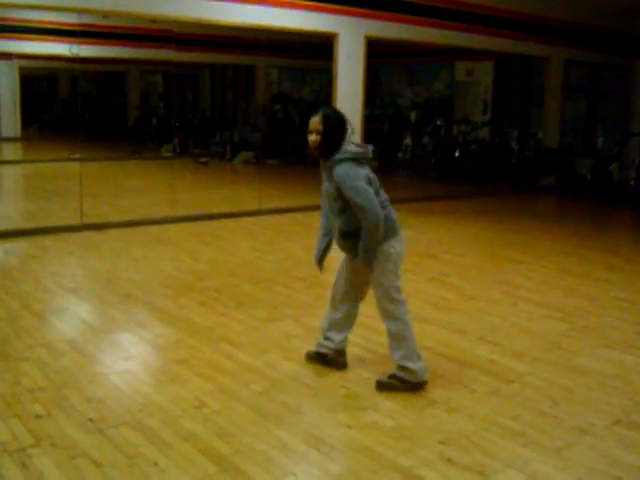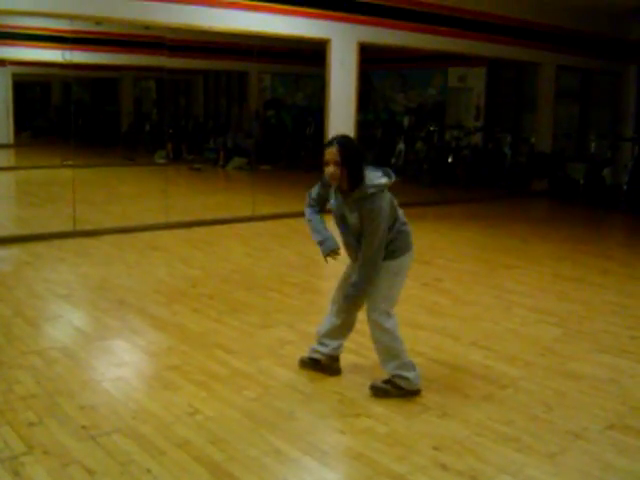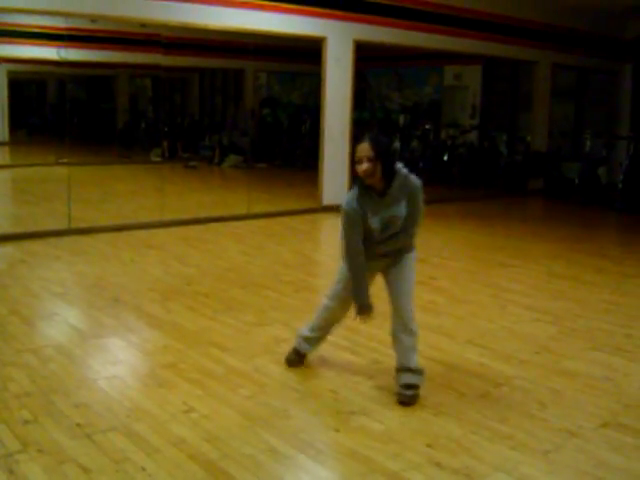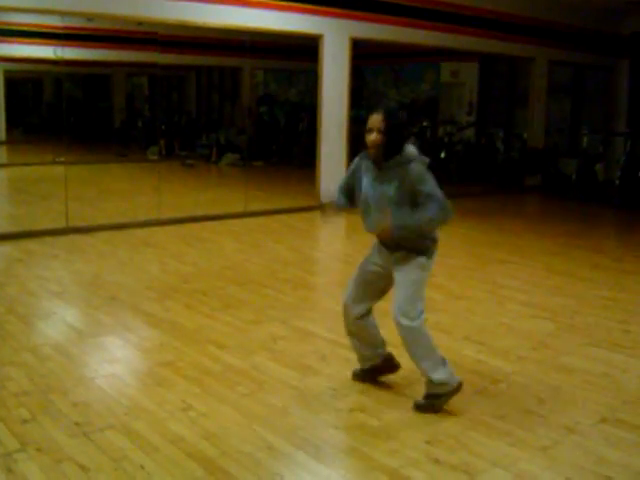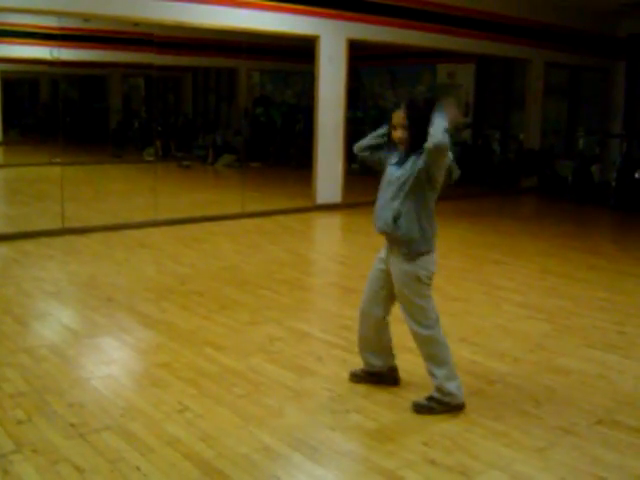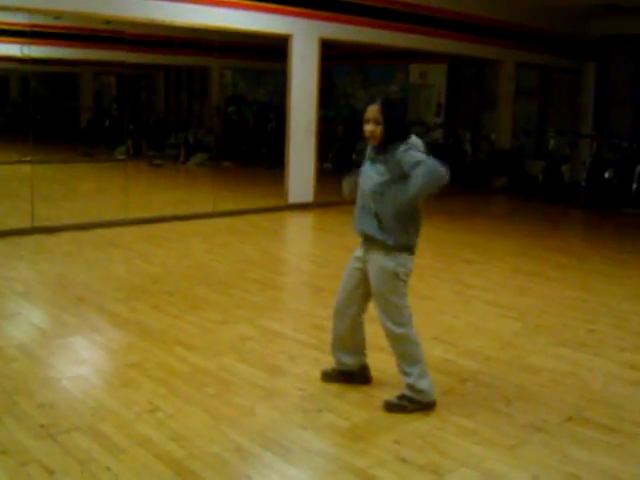
dt=0.4s
person 1, frame 1
left shoulder: (345, 170)
right shoulder: (329, 162)
left elbow: (372, 213)
right elbow: (331, 210)
left wrist: (367, 254)
right wrist: (324, 244)
left hip: (382, 241)
right hip: (358, 243)
left knee: (389, 303)
right knee: (342, 294)
left ankle: (411, 371)
right ankle: (331, 349)
person 1, frame 2
left shoulder: (374, 199)
right shoulder: (332, 182)
left elbow: (372, 249)
right elbow: (311, 206)
left wrist: (358, 286)
right wrist: (323, 238)
left hip: (391, 253)
right hip: (362, 251)
left knee: (378, 314)
right knee: (342, 300)
left ankle: (405, 379)
right ankle: (325, 354)
person 1, frame 3
left shoulder: (410, 186)
right shoulder: (355, 202)
left elbow: (408, 230)
right elbow: (354, 253)
left wrist: (377, 249)
right wrist: (361, 296)
left hip: (398, 252)
right hip: (360, 254)
left knee: (403, 311)
right knee: (336, 303)
left ankle: (409, 377)
right ankle: (305, 343)
person 1, frame 4
left shoulder: (411, 169)
right shoulder: (363, 164)
left elbow: (441, 211)
right elbow: (346, 195)
left wrist: (397, 224)
right wrist: (337, 202)
left hip: (414, 253)
right hip: (383, 250)
left knee: (406, 318)
right knee: (352, 306)
left ankle: (442, 382)
right ankle: (378, 360)
person 1, frame 5
left shoulder: (430, 161)
right shoulder: (394, 156)
left elbow: (438, 144)
right elbow: (360, 149)
left wrist: (440, 116)
right wrist: (390, 131)
left hip: (412, 255)
right hip: (390, 249)
left knee: (423, 325)
right knee: (371, 311)
left ankle: (449, 394)
right ankle: (380, 367)
person 1, frame 6
left shoulder: (404, 157)
right shoulder: (375, 154)
left elbow: (438, 173)
left wrist: (401, 202)
right wrist: (354, 183)
left hip: (392, 253)
right hip: (366, 247)
left knee: (396, 322)
right knee: (344, 310)
left ankle: (419, 391)
right ankle: (350, 366)
